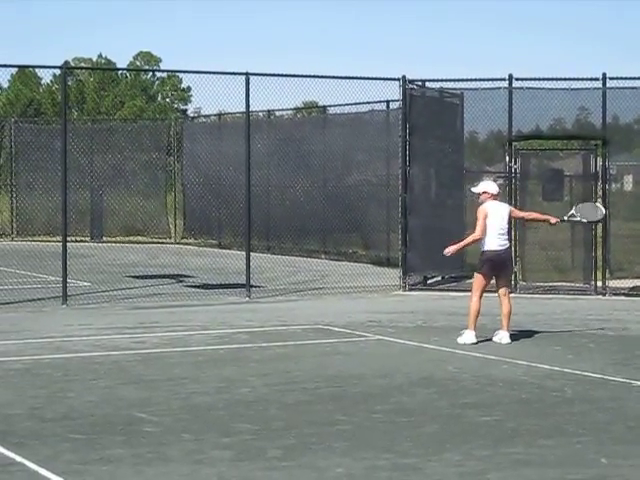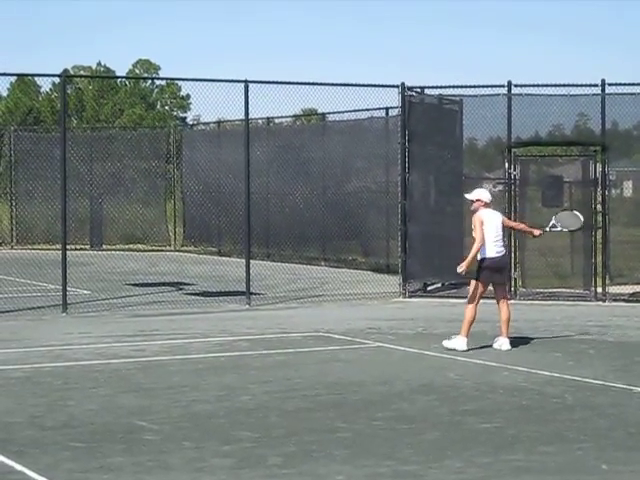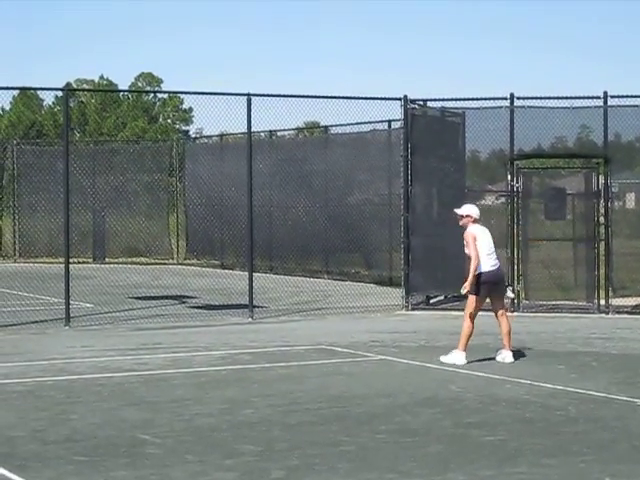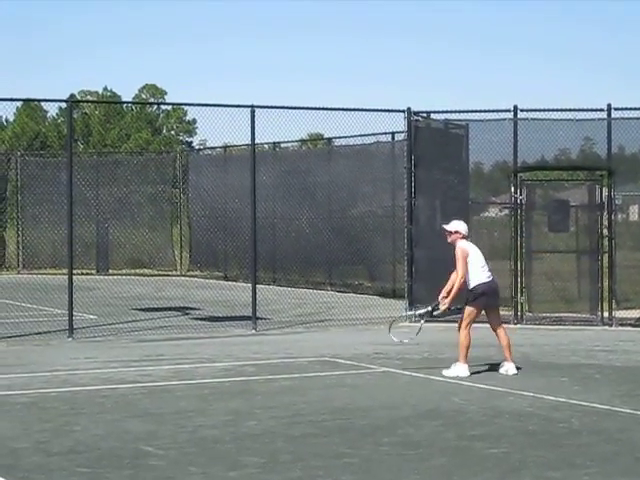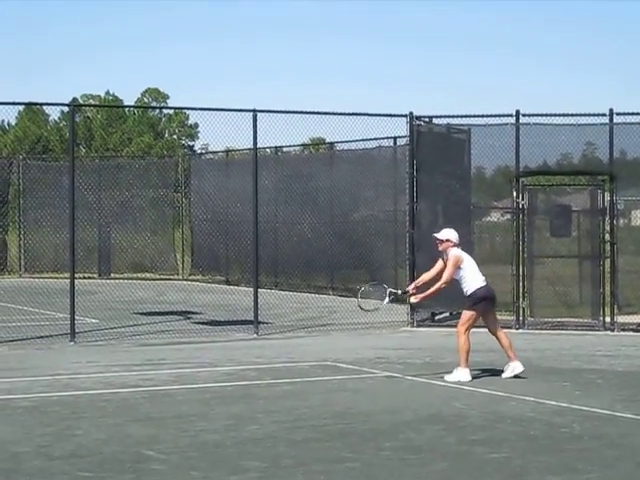
dt=0.2s
person 1, frame 1
left shoulder: (483, 208)
right shoulder: (506, 207)
left elbow: (478, 235)
right elbow: (527, 215)
left wrist: (457, 247)
right wrist: (549, 218)
left hip: (489, 255)
right hip: (505, 253)
left knee: (476, 294)
right knee: (504, 294)
left ankle: (470, 333)
right ankle: (504, 333)
person 1, frame 2
left shoulder: (478, 216)
right shoulder: (497, 215)
left elbow: (479, 242)
right elbow: (515, 225)
left wrist: (467, 262)
right wrist: (532, 231)
left hip: (487, 262)
right hip: (502, 259)
left knee: (472, 301)
right knee: (502, 300)
left ankle: (461, 339)
right ankle: (504, 339)
person 1, frame 3
left shoulder: (469, 232)
right shoulder: (484, 230)
left elbow: (475, 258)
left wrist: (470, 280)
left hip: (484, 276)
right hip: (497, 273)
left knee: (469, 315)
right knee: (501, 313)
left ankle: (460, 354)
right ankle: (507, 352)
person 1, frame 4
left shoulder: (460, 248)
right shoulder: (467, 246)
left elbow: (462, 277)
right elbow: (457, 273)
left wrist: (449, 299)
right wrist: (445, 291)
left hip: (480, 289)
right hip: (490, 286)
left knee: (464, 326)
right knee: (497, 326)
left ankle: (462, 366)
right ankle: (509, 364)
person 1, frame 5
left shoulder: (455, 256)
right shoulder: (446, 256)
left elbow: (444, 282)
right elbow: (431, 273)
left wrist: (423, 296)
right wrist: (414, 285)
left hip: (478, 294)
right hip: (484, 293)
left knee: (462, 330)
right knee: (495, 329)
left ankle: (463, 371)
right ankle: (514, 363)
